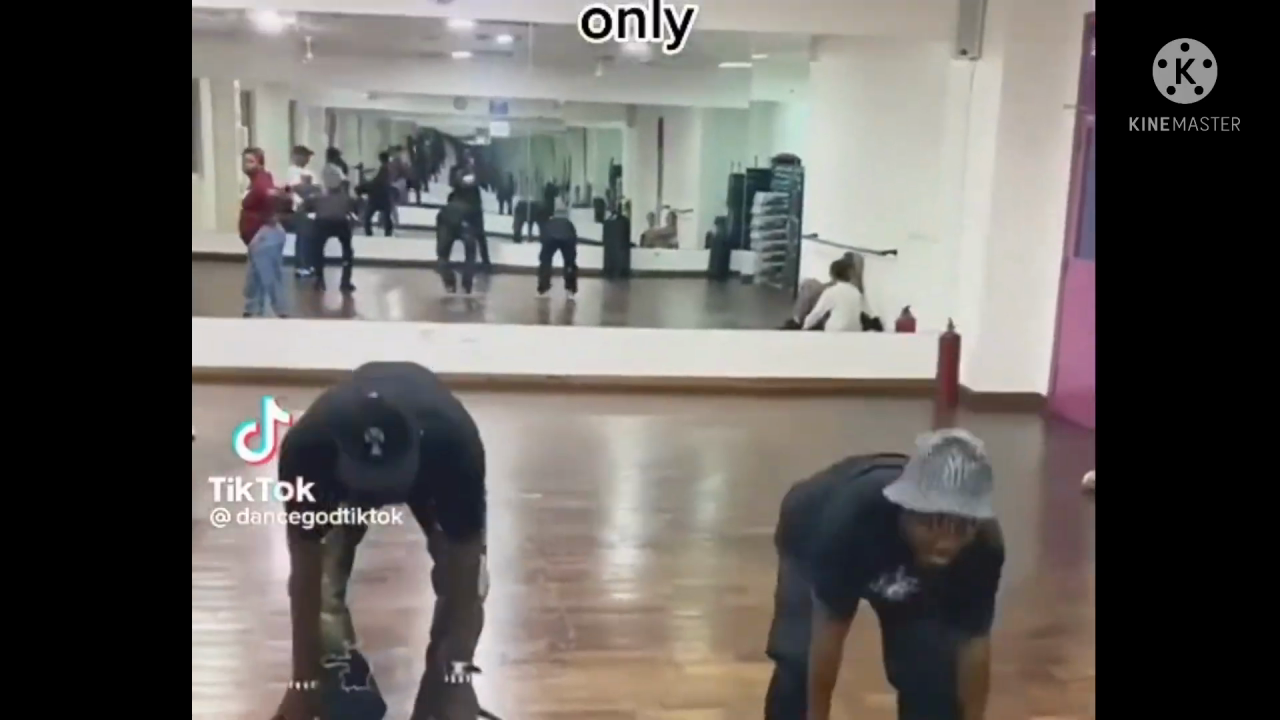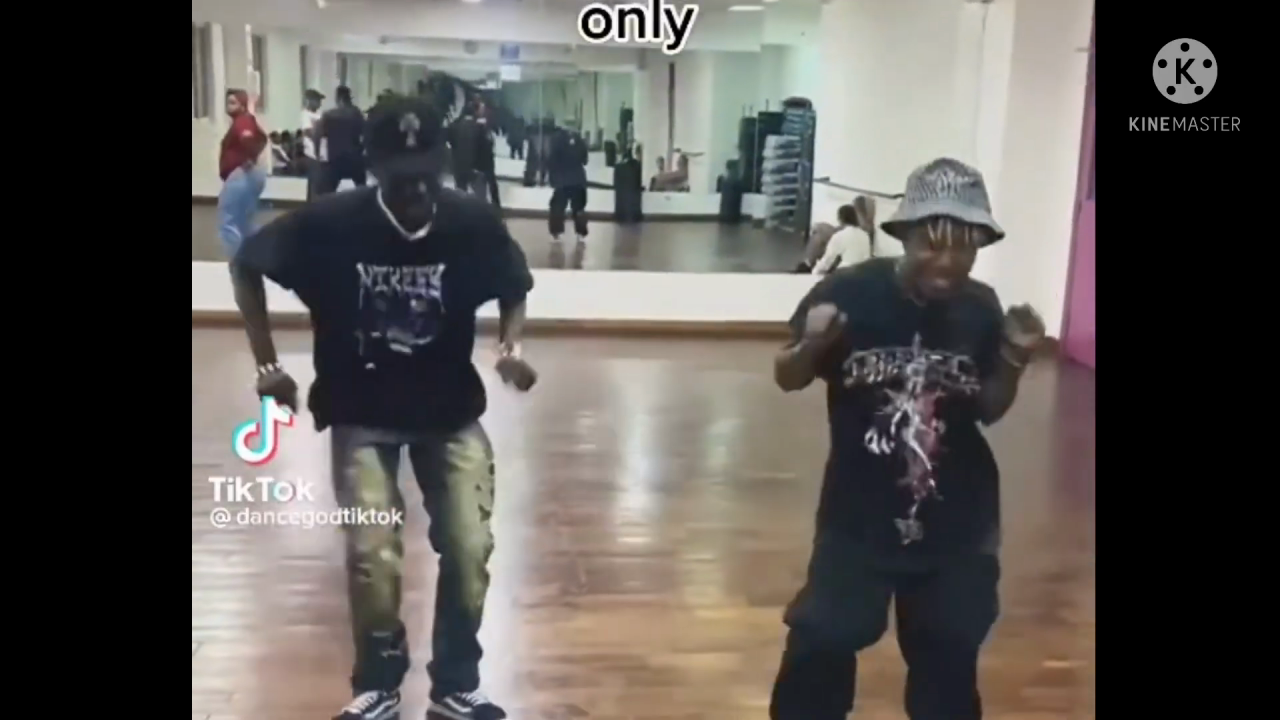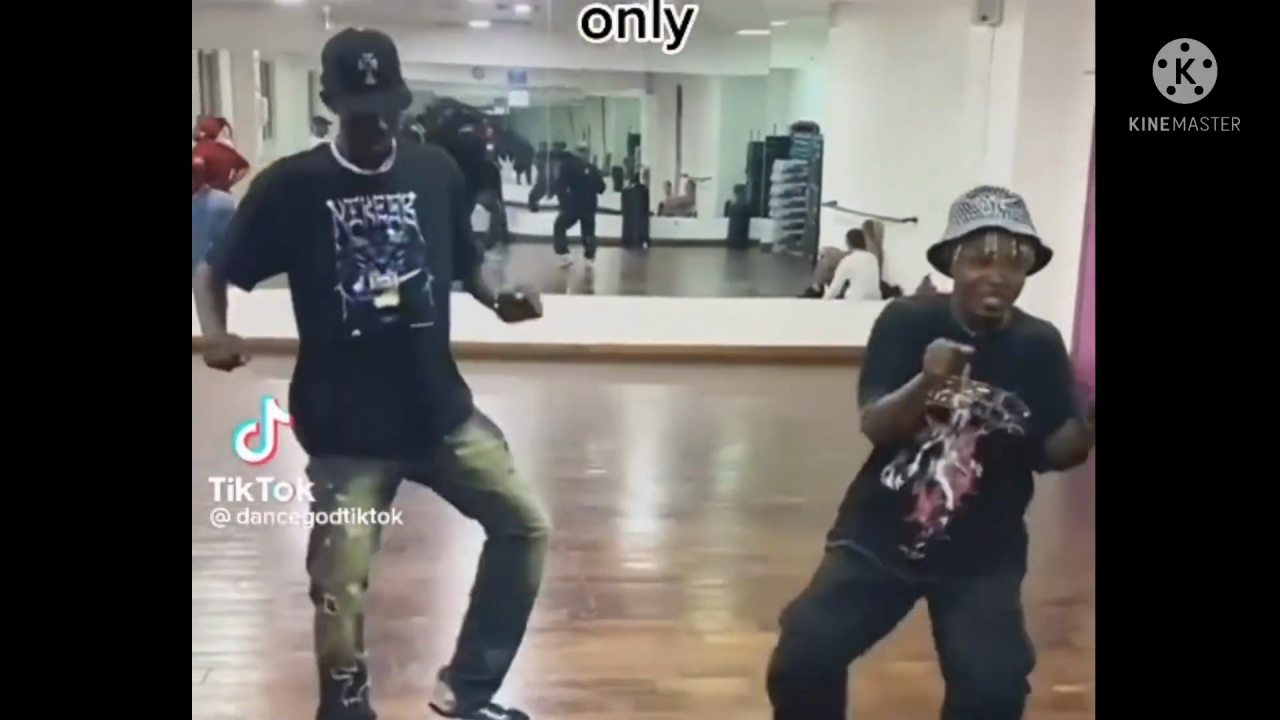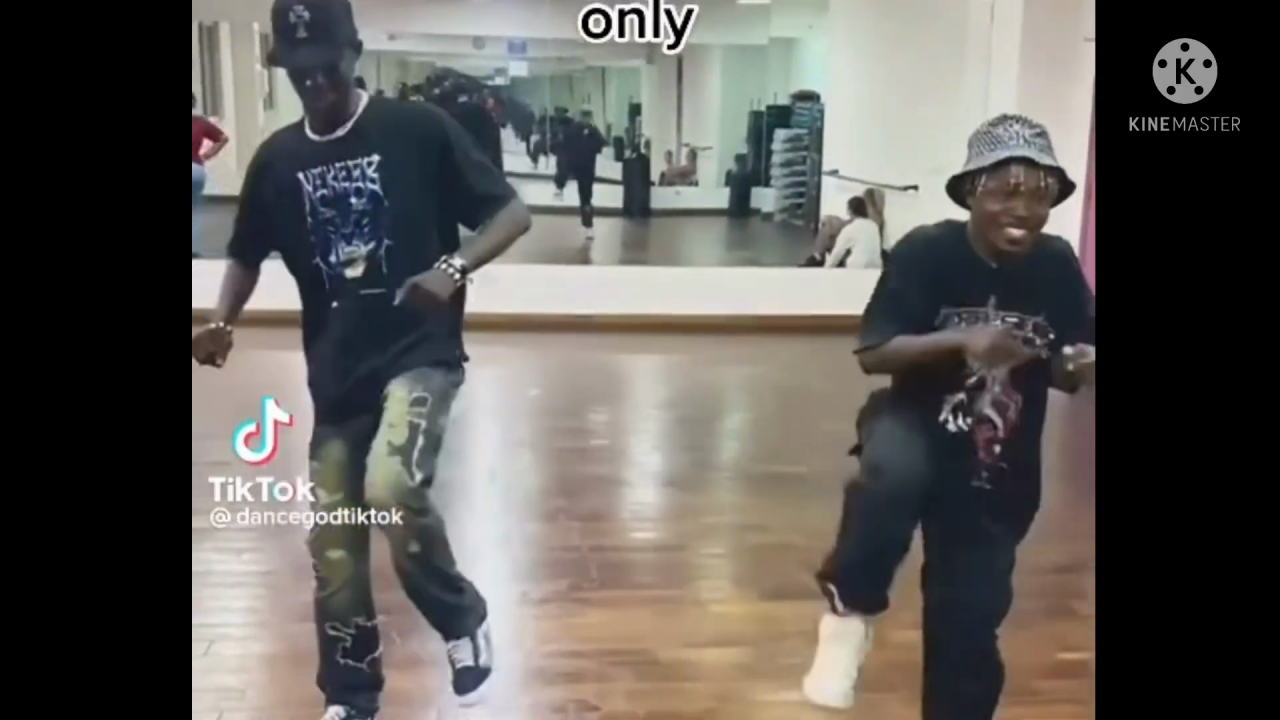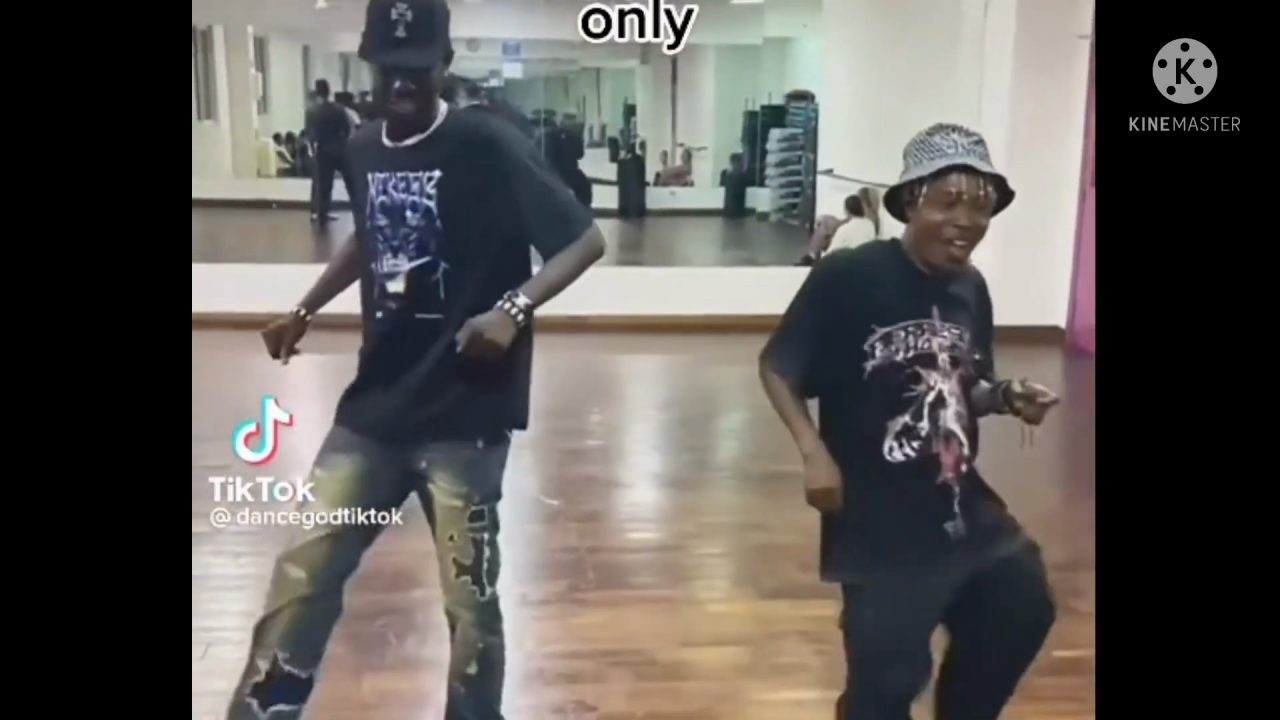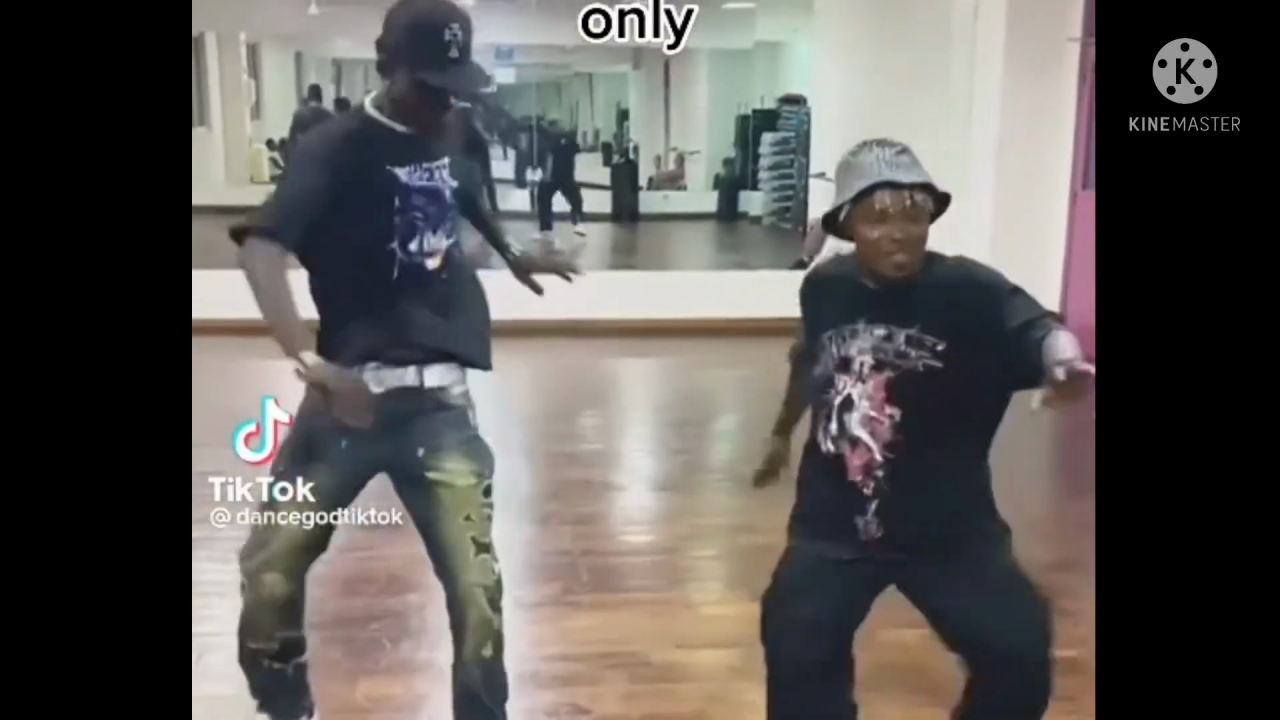
dt=0.5s
person 1, frame 1
left shoulder: (450, 439)
right shoulder: (313, 440)
left elbow: (463, 558)
right elbow: (304, 567)
left wrist: (457, 677)
right wrist: (301, 682)
left hip: (429, 476)
left knee: (466, 581)
right knee: (322, 588)
person 1, frame 2
left shoulder: (473, 224)
right shoulder: (327, 223)
left elbow: (513, 291)
right elbow: (247, 265)
left wrist: (510, 347)
right wrist: (265, 361)
left hip: (448, 414)
right hip: (359, 415)
left knee: (469, 555)
right knee: (374, 561)
person 1, frame 3
left shoulder: (436, 171)
right shoulder: (289, 186)
left elbow: (466, 265)
right elbow: (213, 272)
left wrist: (501, 299)
right wrist: (216, 333)
left hip: (440, 409)
right hip: (344, 427)
left knee: (525, 527)
right knee: (341, 591)
person 1, frame 4
left shoulder: (420, 129)
right shoulder: (278, 157)
left elbow: (511, 213)
right elbow: (247, 254)
left wrist: (452, 269)
right wrist: (222, 322)
left hip: (416, 354)
right hip: (336, 371)
left knee: (393, 492)
right knee: (334, 547)
left ankle: (459, 614)
person 1, frame 5
left shoulder: (489, 147)
right shoulder: (364, 149)
left elbow: (585, 240)
left wrist: (514, 308)
right wrist: (303, 312)
left hip: (465, 409)
right hip: (376, 401)
left knee: (468, 595)
right knee: (306, 562)
person 1, frame 6
left shoulder: (443, 134)
right shoulder: (334, 151)
right elbow: (261, 248)
left wrist: (512, 257)
right wrist: (309, 361)
left hip: (437, 400)
right hip: (345, 399)
left knee: (475, 582)
right knee: (269, 571)
person 2, frame 1
left shoulder: (981, 546)
right shoulder: (853, 516)
left elbow: (974, 644)
right elbow: (828, 635)
right hip: (812, 549)
left knee: (930, 675)
right knee: (796, 665)
person 2, frame 2
left shoulder: (980, 310)
right shoulder: (851, 290)
left elbow: (989, 411)
right elbow: (788, 378)
left wrist: (1018, 360)
right wrist: (811, 343)
left hip: (957, 521)
right hip: (860, 512)
left knee: (950, 648)
right knee: (822, 641)
person 2, frame 3
left shoulder: (1038, 347)
right shoulder: (905, 321)
left elbow: (1052, 453)
right elbow: (873, 426)
left wrist: (1087, 428)
right wrist: (925, 384)
left hip: (981, 557)
right hip: (878, 533)
right knee: (802, 658)
person 2, frame 4
left shoulder: (1057, 263)
right shoulder: (923, 253)
left elbow: (1074, 358)
right elbow: (873, 350)
left wrist: (1081, 365)
right wrist: (959, 343)
left hip: (998, 471)
right hip: (917, 431)
left knee: (966, 633)
right knee: (895, 474)
right ankle: (848, 600)
person 2, frame 5
left shoulder: (970, 288)
right shoulder: (848, 276)
right elbow: (777, 368)
left wrist: (1008, 397)
right wrist: (814, 453)
left hip: (960, 502)
right hip: (876, 512)
left knee: (1025, 613)
person 2, frame 6
left shoulder: (968, 289)
right shoulder: (824, 285)
left elbow: (1040, 331)
left wrist: (1069, 364)
left hip: (944, 513)
right hip: (835, 516)
left knee: (1018, 656)
right knee: (797, 650)
